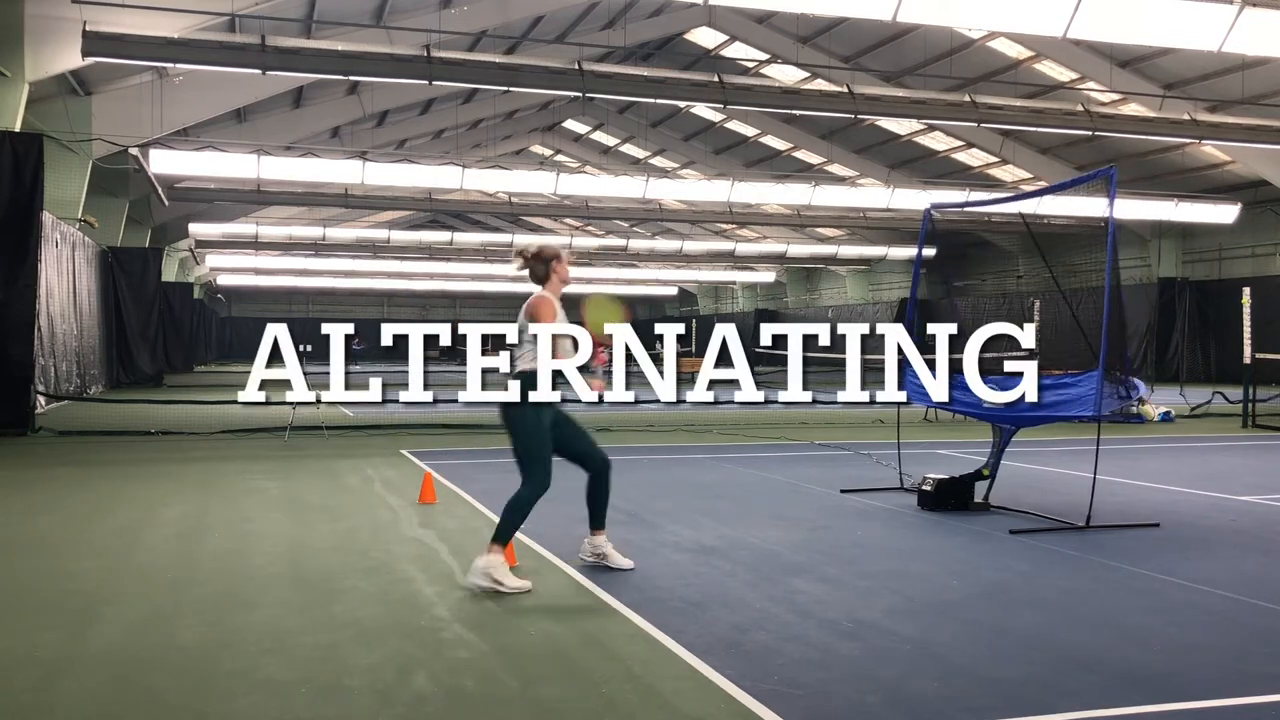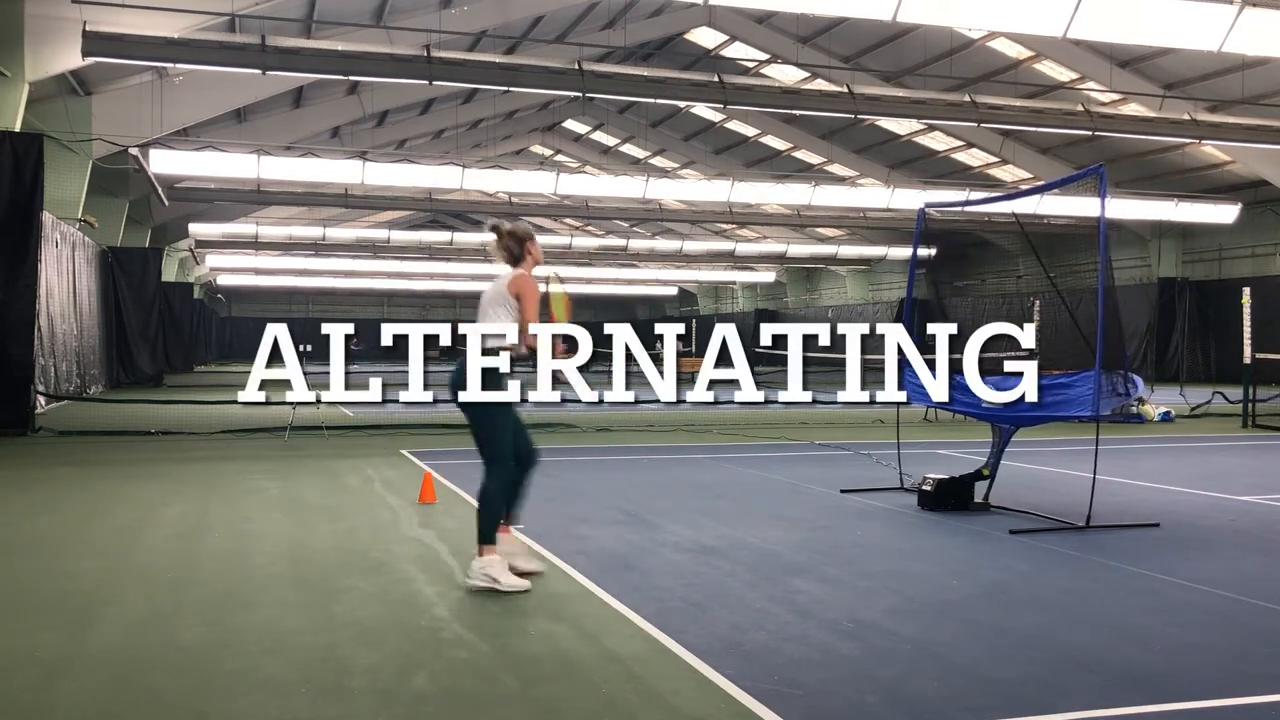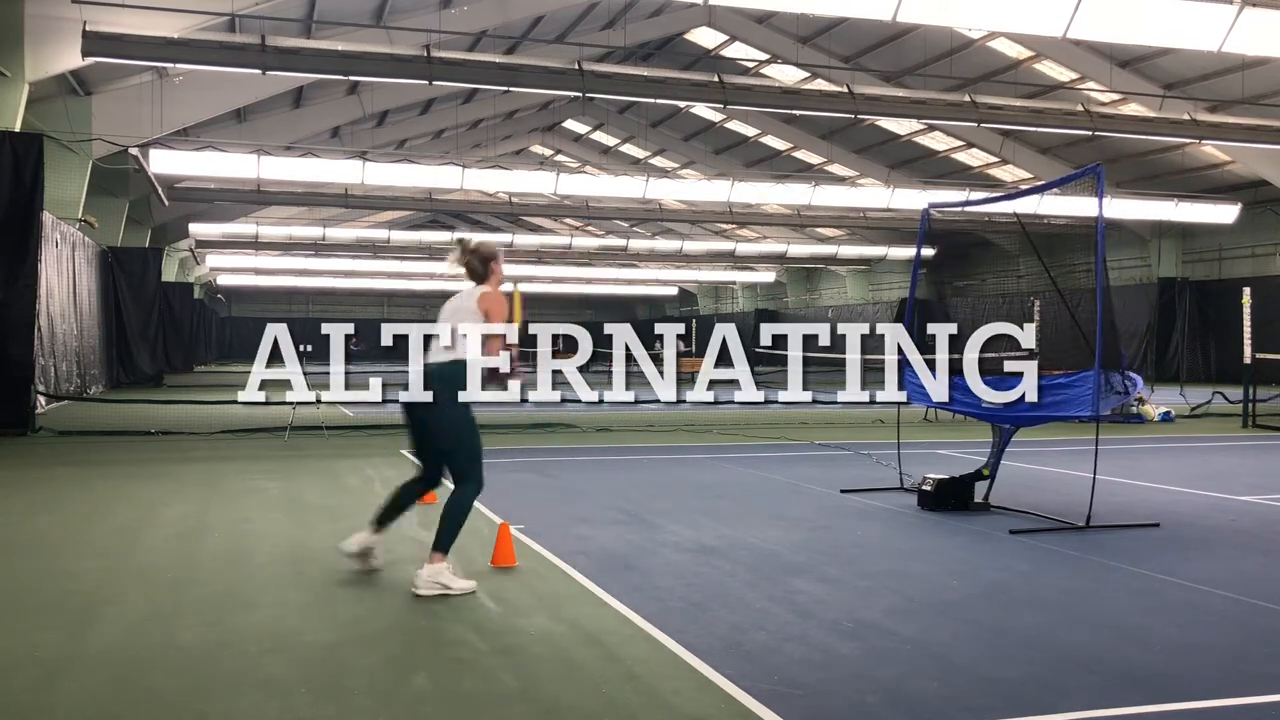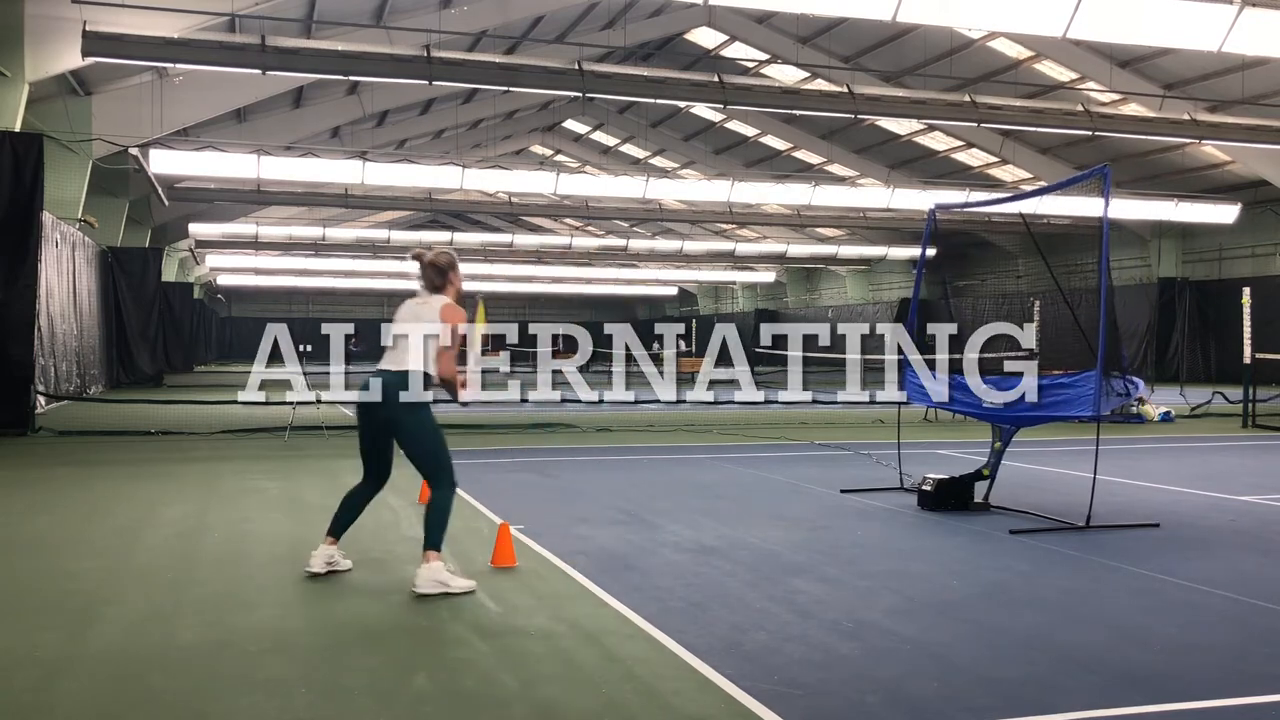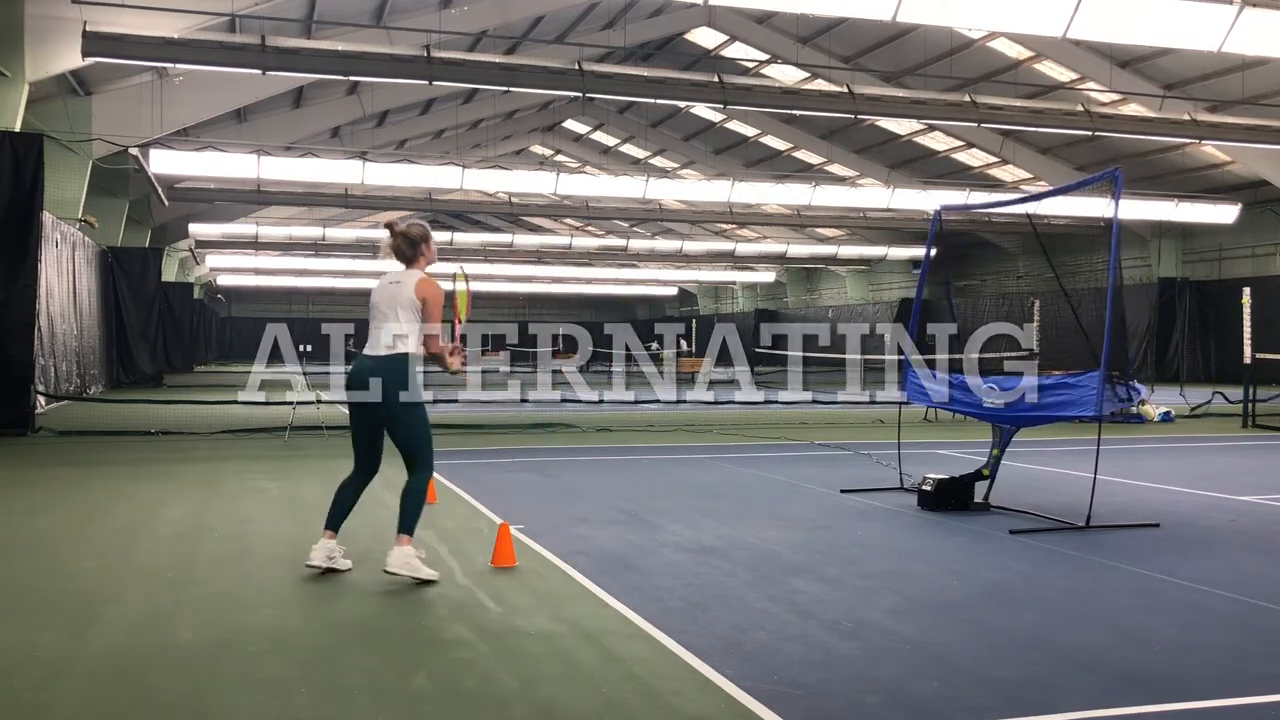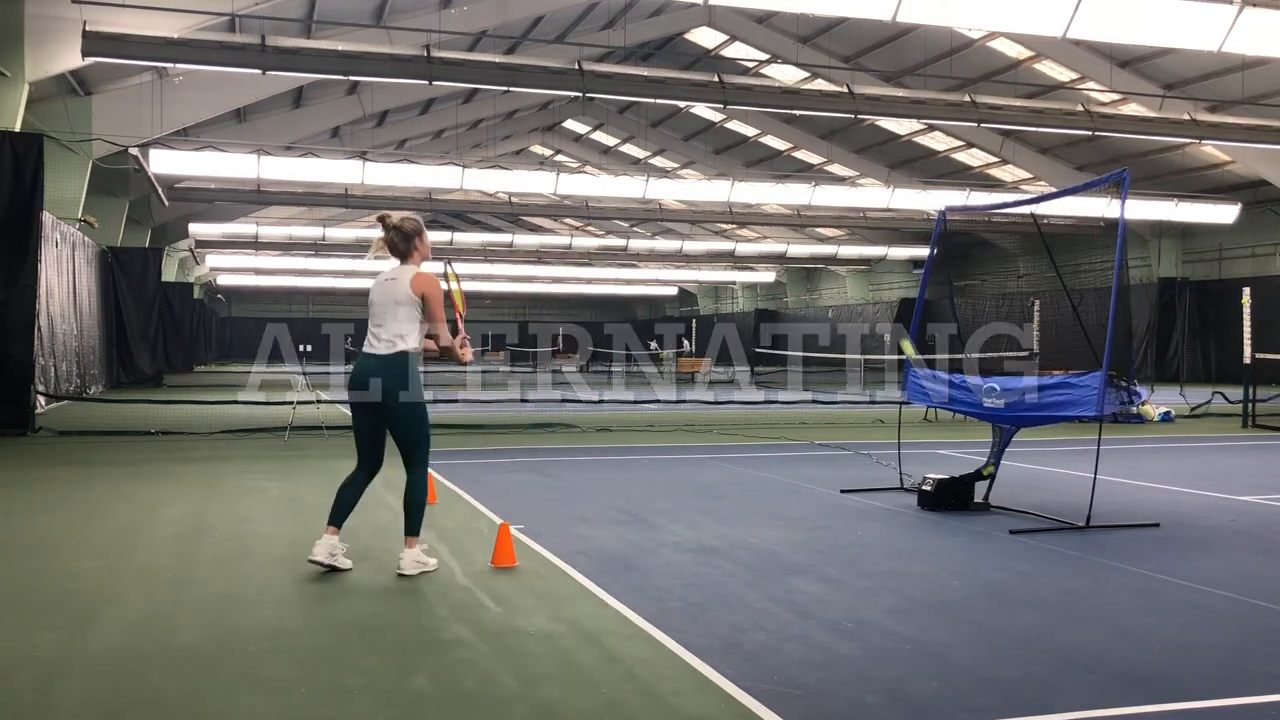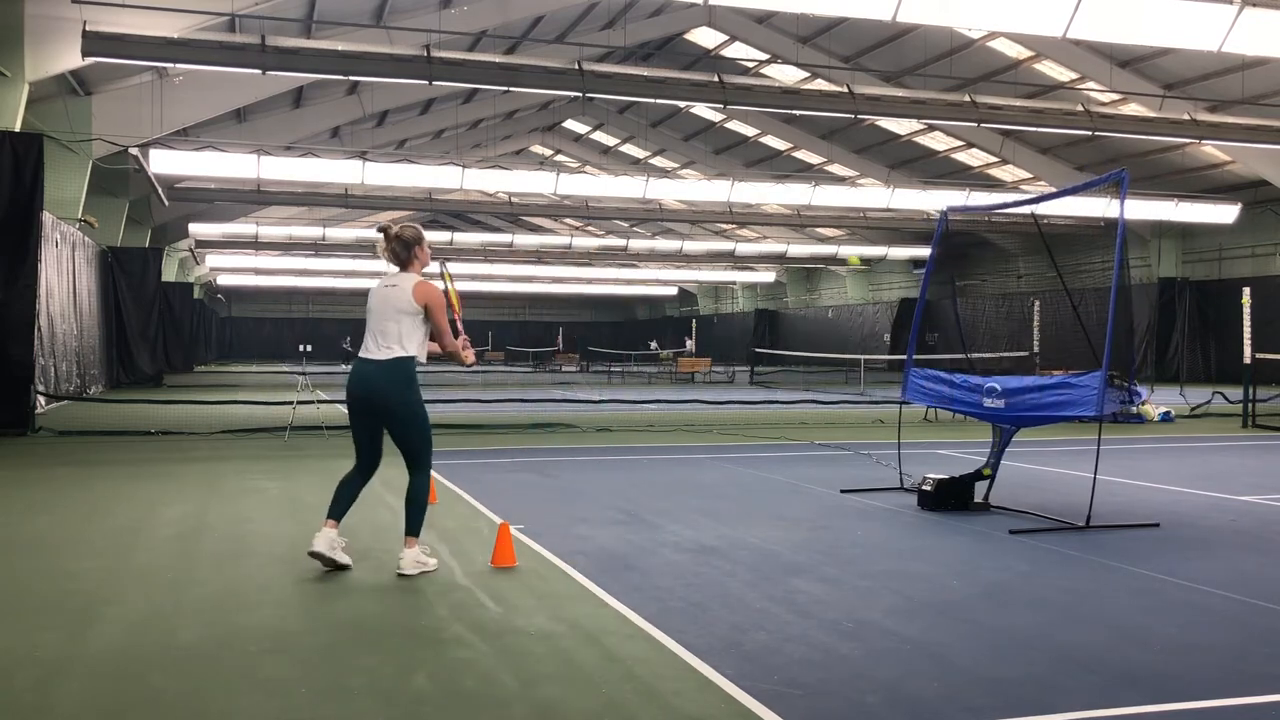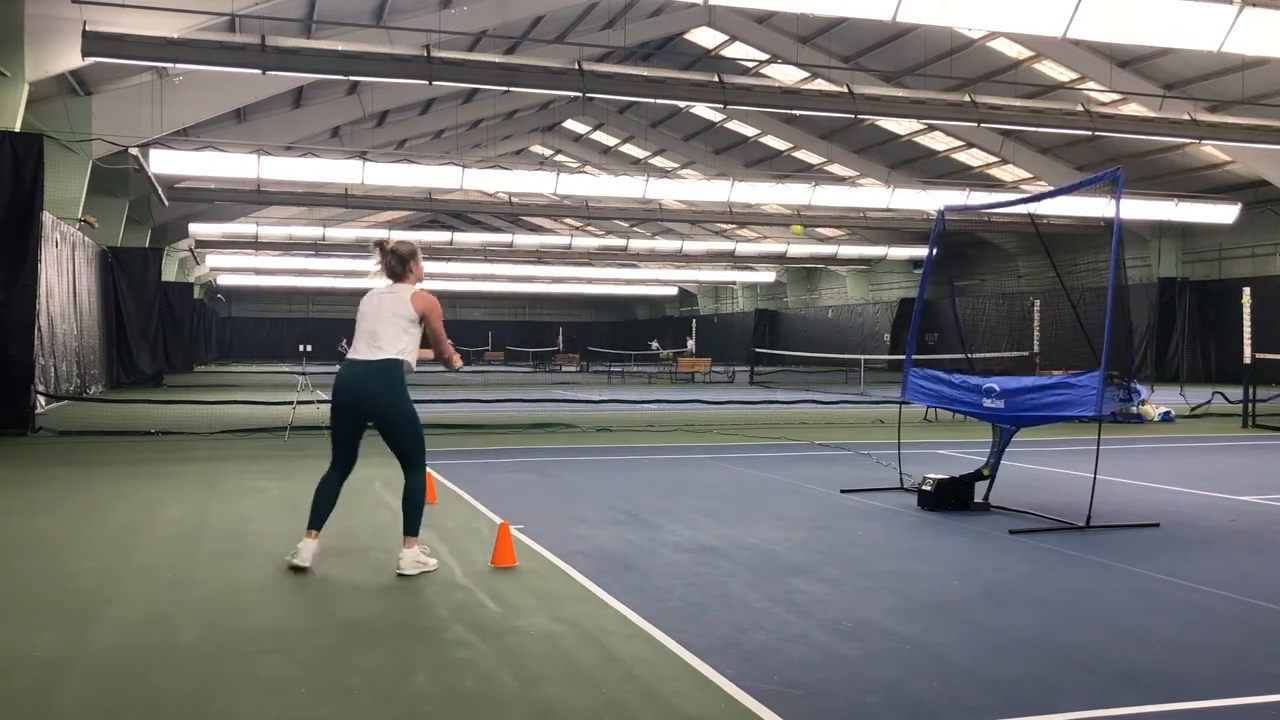
dt=0.2s
person 1, frame 1
left shoulder: (548, 303)
right shoulder: (545, 302)
right elbow: (558, 358)
right wrist: (589, 372)
left hip: (541, 402)
right hip: (525, 400)
left knee: (598, 463)
right knee: (538, 479)
left ankle: (596, 544)
right ankle: (490, 562)
person 1, frame 2
left shoulder: (500, 284)
right shoulder: (525, 282)
right elbow: (531, 341)
left wrist: (533, 353)
left hip: (476, 374)
right hip: (484, 377)
left knee: (525, 457)
right knee: (499, 467)
left ankle: (503, 538)
right ankle: (486, 560)
person 1, frame 3
left shoulder: (454, 301)
right shoulder: (494, 298)
right elbow: (492, 357)
left hip: (420, 386)
right hip: (444, 389)
left knee: (431, 475)
right knee: (469, 482)
left ankle: (367, 537)
right ankle: (434, 569)
person 1, frame 4
left shoulder: (407, 307)
right shoulder: (453, 313)
right elbow: (445, 372)
left wrist: (448, 379)
right wrist: (457, 389)
left hip: (374, 391)
right hip: (404, 397)
left knee: (373, 478)
right knee: (443, 482)
left ankle: (326, 551)
right ankle: (432, 567)
person 1, frame 5
left shoulder: (383, 284)
right shoulder: (428, 286)
right elbow: (432, 346)
left wrist: (442, 354)
right wrist: (448, 362)
left hip: (362, 373)
right hip: (395, 379)
left knee: (364, 468)
right knee: (421, 468)
left ankle: (325, 546)
right ankle: (402, 552)
person 1, frame 6
left shoulder: (379, 283)
right shoulder: (425, 281)
right elbow: (443, 341)
left wrist: (449, 347)
right wrist: (460, 354)
left hip: (363, 373)
right hip: (397, 376)
left knee: (366, 466)
right knee: (417, 466)
left ankle: (328, 542)
right ankle: (412, 552)
person 1, frame 7
left shoulder: (378, 289)
right shoulder: (427, 290)
right elbow: (449, 346)
left wrist: (449, 348)
right wrist: (462, 354)
left hip: (361, 377)
right hip: (396, 381)
left knee: (365, 464)
right knee: (419, 467)
left ankle: (327, 535)
right ankle: (411, 552)
person 1, frame 8
left shoulder: (370, 297)
right shoulder: (424, 300)
right elbow: (445, 352)
left wrist: (428, 354)
right wrist: (450, 359)
left hip: (348, 380)
right hip: (385, 384)
left knee: (339, 467)
right knee: (415, 468)
left ankle: (307, 545)
right ankle: (411, 552)
